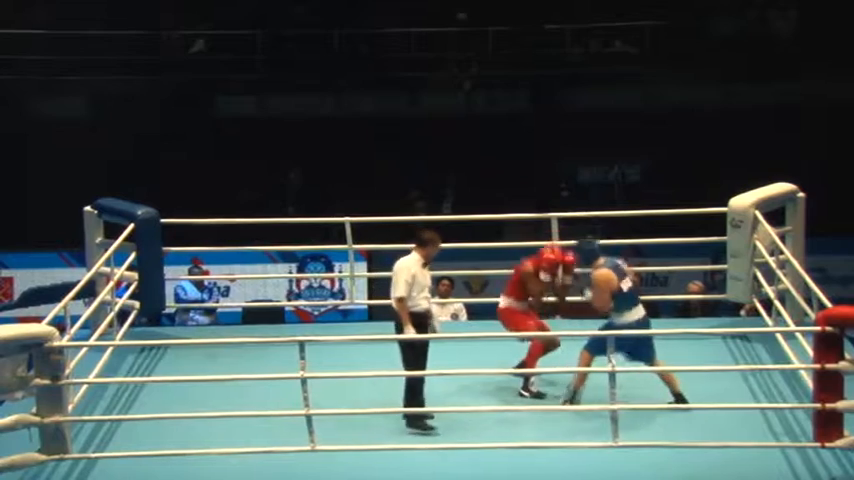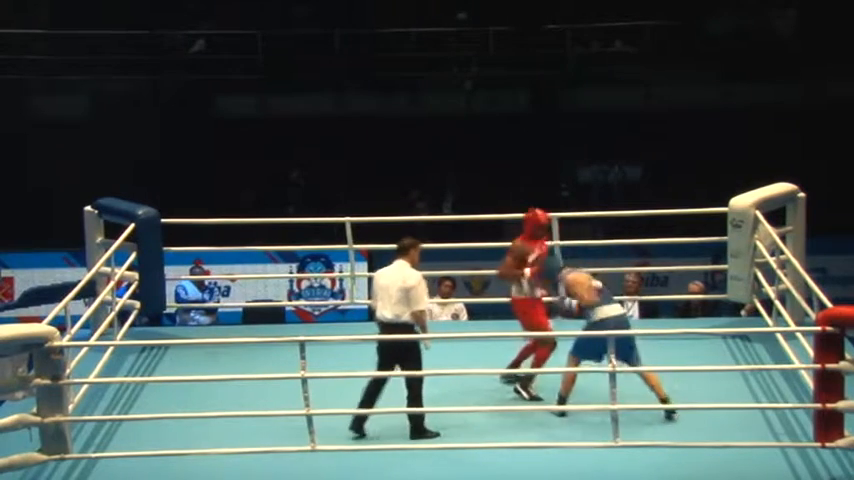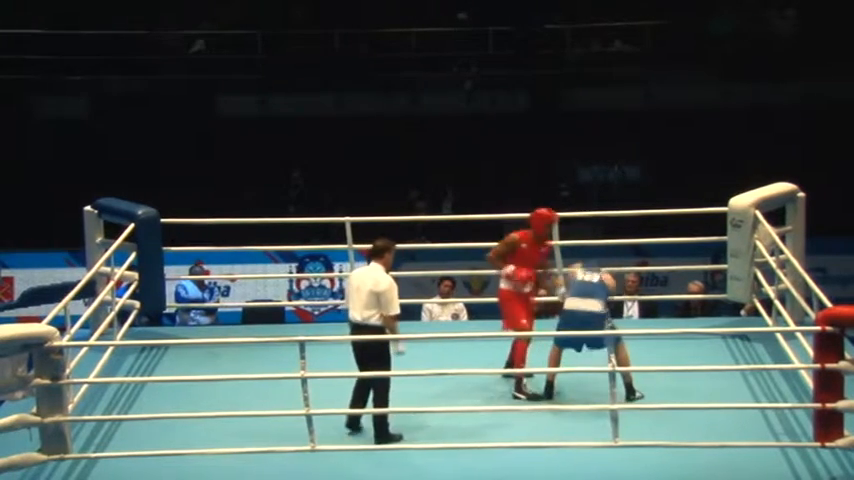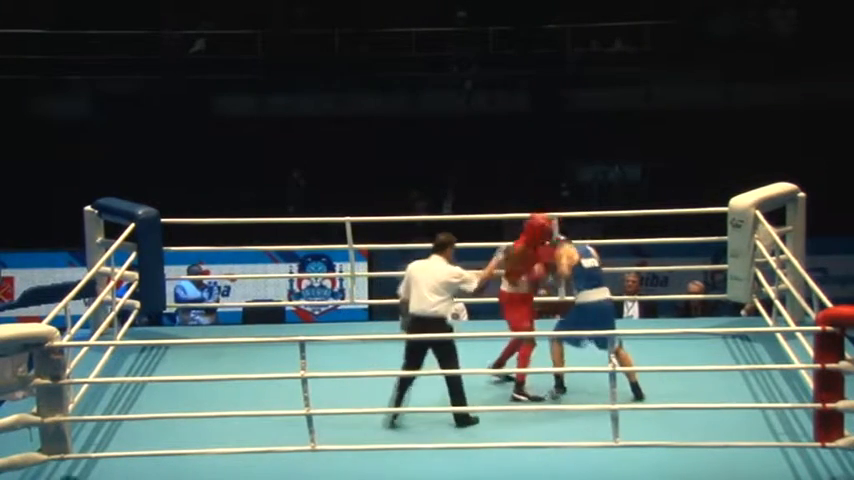
dt=1s
person 1, frame 1
left shoulder: (423, 267)
right shoulder: (405, 265)
right elbow: (399, 299)
left wrist: (431, 320)
right wrist: (407, 326)
left hip: (421, 320)
right hip: (409, 321)
left knee: (419, 368)
right knee: (414, 369)
left ankle: (413, 409)
right ankle: (413, 416)
person 1, frame 2
left shoulder: (380, 274)
right shoulder: (414, 276)
left elbow: (375, 307)
right elbow: (418, 312)
right wrist: (425, 335)
left hip: (386, 332)
right hip: (405, 333)
left knee: (379, 378)
right knee: (414, 382)
left ankle: (358, 421)
right ankle: (418, 429)
person 1, frame 3
left shoulder: (355, 274)
right shoulder: (385, 281)
left elbow: (350, 304)
right elbow: (389, 317)
right wrist: (397, 341)
left hip: (356, 332)
right hip: (375, 335)
left knee: (365, 378)
right knee: (380, 384)
left ankle: (353, 421)
right ankle: (381, 433)
person 1, frame 4
left shoulder: (414, 266)
right shoulder: (452, 272)
left elbow: (403, 297)
right elbow: (477, 282)
left wrist: (405, 318)
left hip: (416, 324)
right hip: (438, 326)
left knee: (409, 370)
right knee: (451, 371)
left ankle: (393, 412)
right ankle: (462, 416)
person 2, frame 1
left shoulder: (551, 269)
right shoulder: (528, 268)
left elbow: (561, 297)
right elbow: (537, 296)
left wrist: (567, 275)
right wrist: (546, 274)
left hip: (524, 310)
right hip: (508, 310)
left knee: (553, 342)
right knee: (540, 337)
left ankle: (522, 367)
right ankle: (527, 385)
person 2, frame 2
left shoulder: (540, 244)
right shoulder: (520, 246)
left elbow: (544, 268)
right elbow: (503, 272)
left wrist: (541, 258)
right wrist: (528, 273)
left hip: (535, 298)
right hip: (524, 301)
left knee: (539, 340)
right knee: (549, 341)
left ankle: (510, 371)
right ankle: (525, 384)
person 2, frame 3
left shoulder: (545, 246)
right shoulder: (516, 238)
left elbow: (541, 270)
right elbow: (492, 256)
right wrist: (509, 270)
left hip: (525, 293)
right hip: (510, 293)
left knee: (524, 332)
right knee: (524, 335)
left ankle: (510, 367)
right ankle: (519, 387)
person 2, frame 4
left shoulder: (537, 245)
right shoulder: (519, 248)
right elbow: (511, 277)
right wrist: (529, 278)
left hip: (524, 293)
right hip: (514, 296)
left knee: (522, 336)
right knee: (528, 340)
left ankle: (497, 366)
right ankle: (519, 390)
person 3, frame 1
left shoulder: (599, 275)
right shoulder: (617, 261)
left elbow: (604, 306)
left wrist: (591, 296)
left hip: (623, 324)
right hip: (641, 319)
left knee: (587, 353)
right knee: (652, 362)
left ankle: (573, 397)
right ankle: (679, 398)
person 3, frame 2
left shoulder: (571, 278)
right shoulder: (578, 275)
left elbow: (589, 300)
left wrist: (570, 303)
left hip: (602, 323)
right hip: (620, 318)
left knee: (574, 359)
right knee: (636, 365)
left ankle: (561, 405)
right ankle: (667, 406)
person 3, frame 3
left shoulder: (575, 271)
right shoulder: (608, 278)
left hip: (570, 311)
right hip: (595, 313)
left knee: (558, 346)
right knee: (618, 345)
left ankle: (548, 390)
right ankle: (630, 391)
person 3, frame 4
left shoulder: (561, 250)
right shoulder: (589, 249)
left elbow: (564, 273)
left wrist: (556, 266)
left hip: (585, 304)
right hip: (605, 301)
left knee: (556, 339)
right knee: (616, 347)
left ankle: (559, 384)
right ankle: (637, 390)
